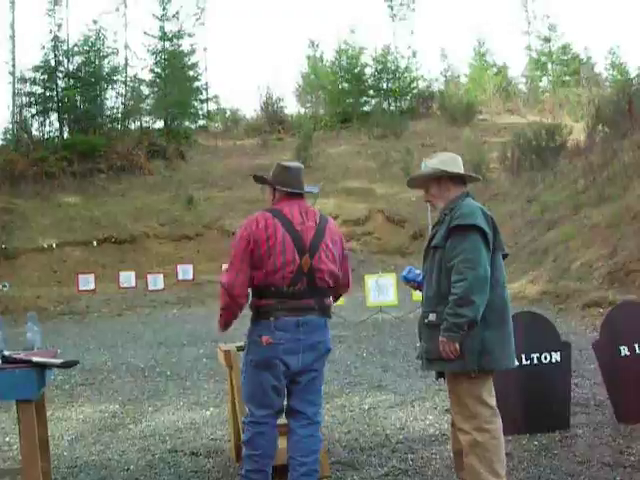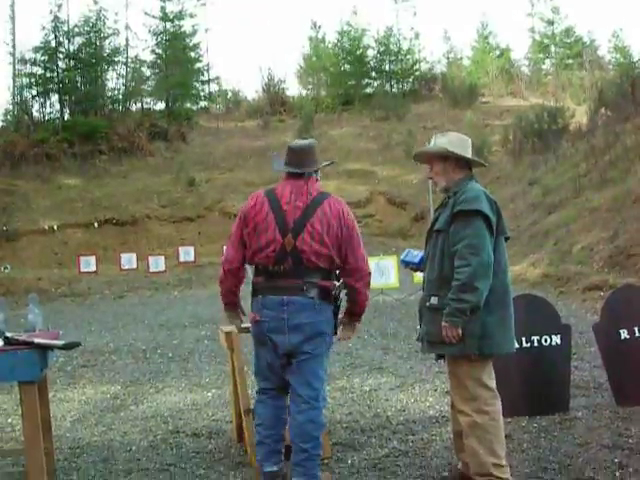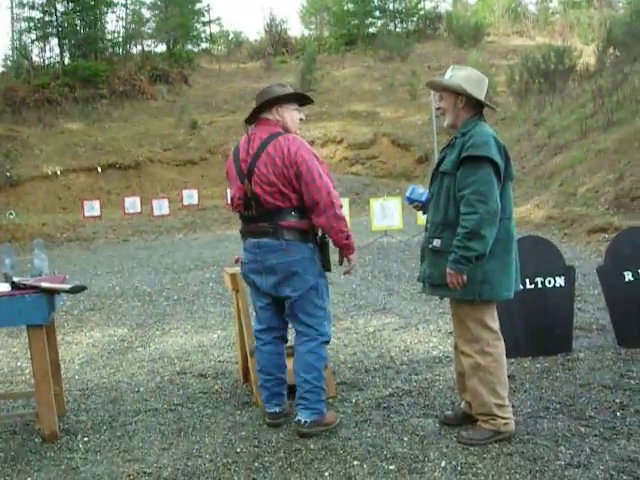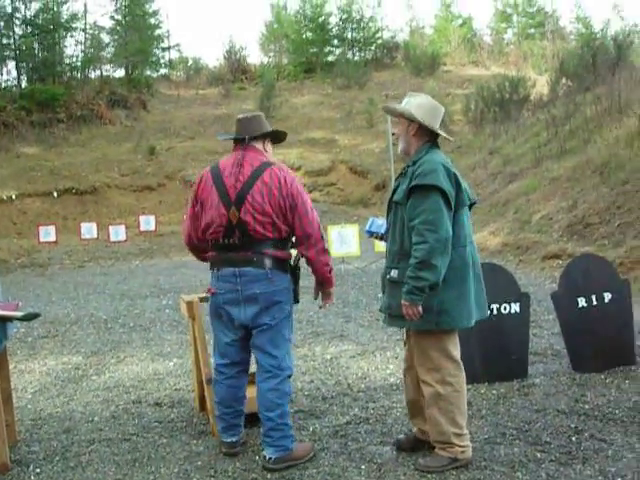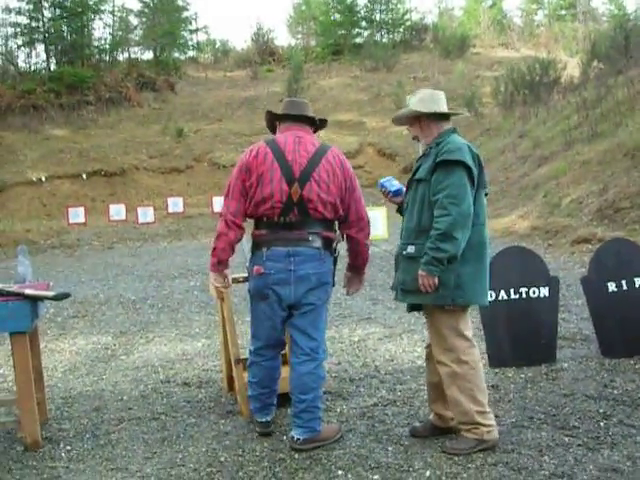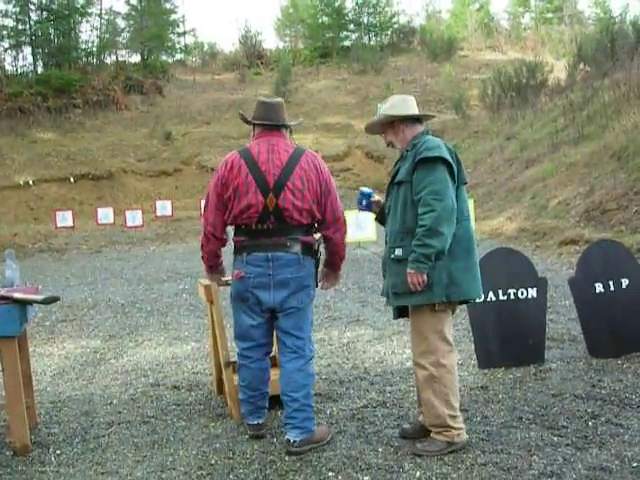
dt=0.7s
person 1, frame 1
left shoulder: (467, 216)
right shoulder: (457, 217)
left elbow: (472, 280)
left wrist: (453, 330)
right wrist: (426, 283)
left hip: (467, 340)
right hip: (462, 339)
left knee: (476, 418)
right knee: (464, 418)
person 1, frame 2
left shoulder: (470, 200)
right shoulder: (460, 200)
left elbow: (475, 265)
left wrist: (456, 315)
right wrist: (427, 264)
left hip: (469, 324)
right hip: (461, 322)
left knee: (477, 401)
right knee: (463, 400)
person 1, frame 3
left shoulder: (478, 143)
right shoulder: (466, 140)
left elbow: (480, 211)
left wrist: (460, 261)
right wrist: (430, 203)
left hip: (471, 266)
right hip: (462, 262)
left knee: (479, 342)
right knee: (467, 339)
left ankle: (496, 419)
right ankle: (473, 405)
person 1, frame 4
left shoulder: (429, 171)
right shoulder: (426, 167)
left elbow: (433, 240)
left wrist: (414, 292)
right wrist: (390, 234)
left hip: (433, 293)
right hip: (427, 291)
left knee: (439, 371)
right knee: (417, 365)
left ankle: (453, 446)
right ankle: (425, 430)
person 1, frame 5
left shoulder: (452, 152)
right shoulder: (441, 153)
left elbow: (454, 216)
left wrist: (432, 263)
right wrist: (404, 204)
left hip: (446, 273)
right hip: (439, 272)
left knee: (455, 351)
right knee: (439, 349)
left ankle: (479, 427)
right ankle: (445, 416)
person 1, frame 6
left shoulder: (430, 152)
right shoulder: (416, 156)
left elbow: (439, 212)
left wrist: (420, 262)
right wrist: (384, 211)
left hip: (432, 274)
right hip: (421, 273)
left knee: (433, 353)
right knee: (425, 351)
left ankle: (449, 430)
right ankle: (432, 418)
person 2, frame 1
left shoulder: (258, 224)
right shoulder: (330, 227)
left elbow: (234, 286)
right elbow: (343, 284)
left wrist: (225, 320)
left hip: (271, 331)
right hip: (315, 331)
left knee: (261, 415)
right knee: (306, 416)
person 2, frame 2
left shoulder: (256, 203)
right shoulder: (335, 208)
left elbow: (232, 262)
right elbow: (357, 269)
left wrist: (230, 302)
right wrist: (353, 314)
left hip: (266, 308)
right hip: (313, 310)
left knee: (269, 390)
right knee: (308, 396)
person 2, frame 3
left shoulder: (237, 153)
right shoulder: (291, 146)
right elbow: (325, 202)
right wrist: (345, 245)
left hip: (253, 252)
right hip: (293, 251)
left knee: (267, 332)
right knee: (311, 333)
left ankle: (273, 406)
right ankle: (310, 413)
person 2, frame 4
left shoulder: (207, 178)
right shoulder: (280, 176)
left elbow: (192, 238)
right elbow: (310, 236)
right wrist: (324, 280)
left hip: (224, 282)
right hip: (268, 282)
left knee: (228, 363)
right knee: (273, 367)
left ankle: (230, 437)
right ankle: (277, 448)
person 2, frame 5
left shoulder: (255, 155)
right shoulder: (335, 159)
left elbow: (231, 216)
right elbow: (357, 221)
left wrist: (218, 264)
right wrist: (357, 267)
left hip: (268, 261)
right hip: (315, 261)
left knee: (264, 345)
right knee: (308, 349)
left ankle: (263, 417)
right ankle: (306, 430)
person 2, frame 6
left shoulder: (231, 164)
right shoulder: (311, 162)
left elbow: (213, 224)
right elbow: (334, 223)
left wrist: (212, 265)
right wrist: (333, 265)
left hip: (249, 266)
right hip: (295, 266)
left knee: (252, 349)
right knee: (296, 351)
left ankle: (255, 419)
right ankle: (300, 431)
